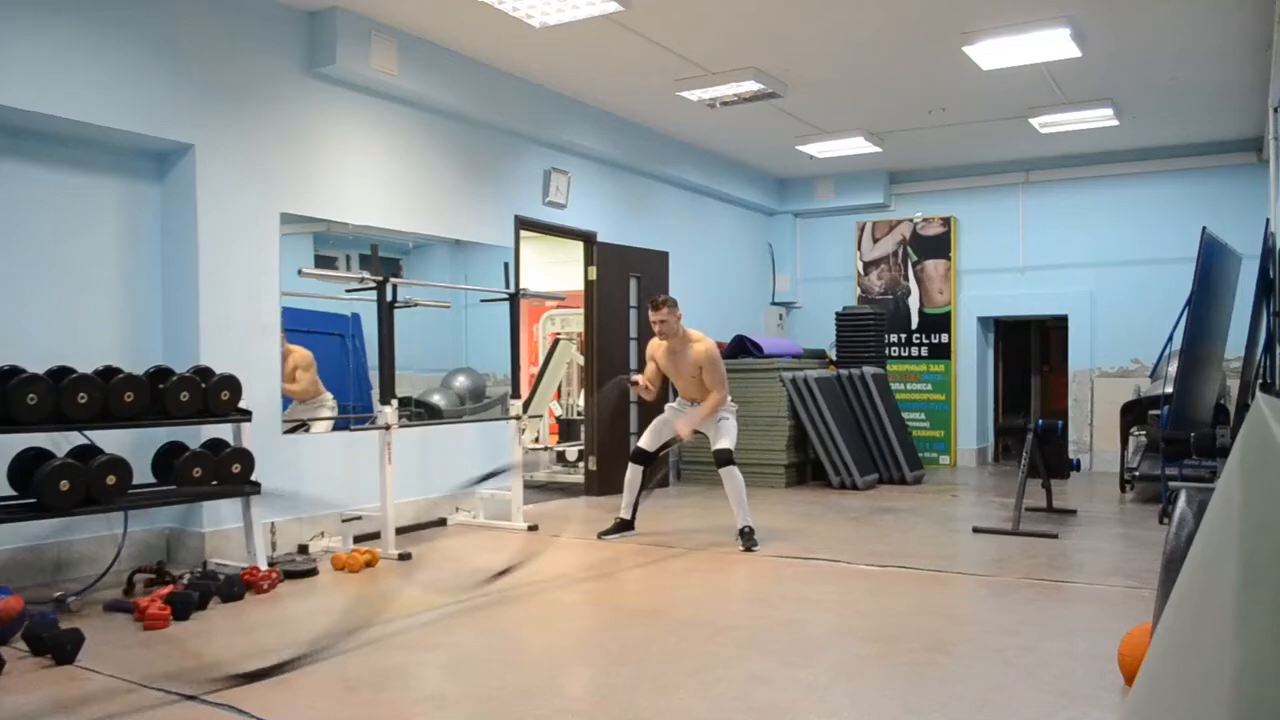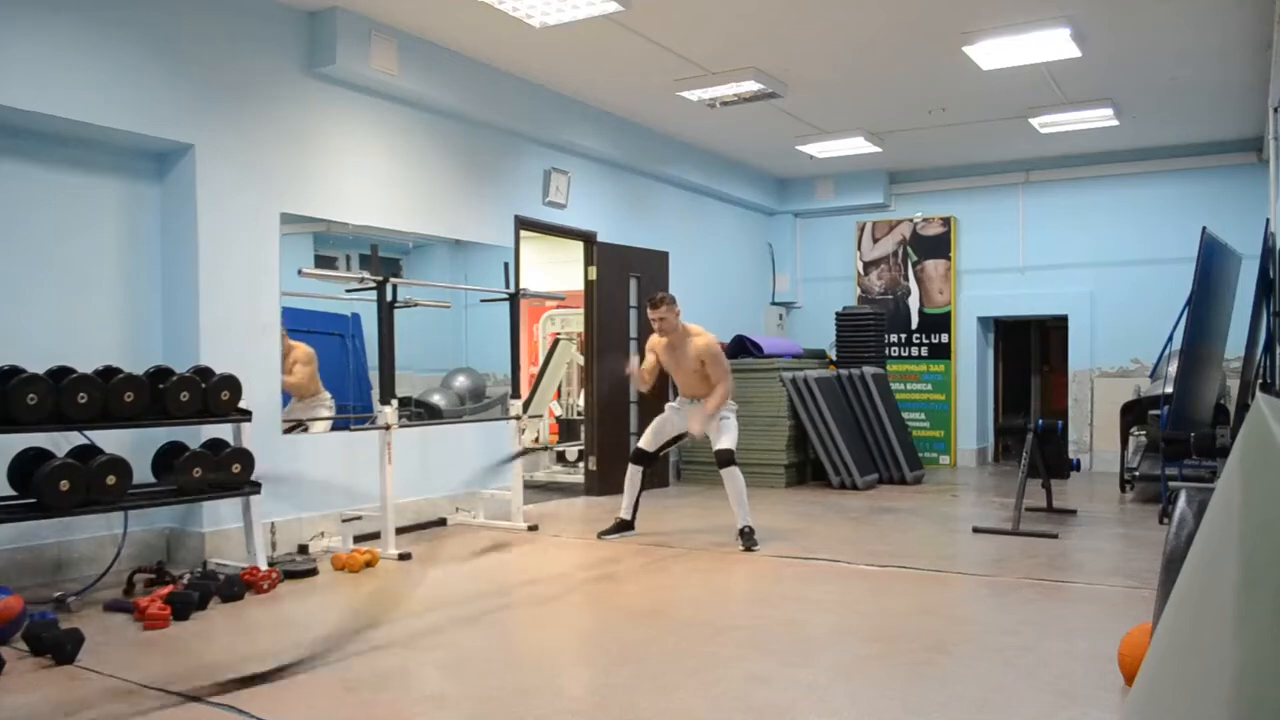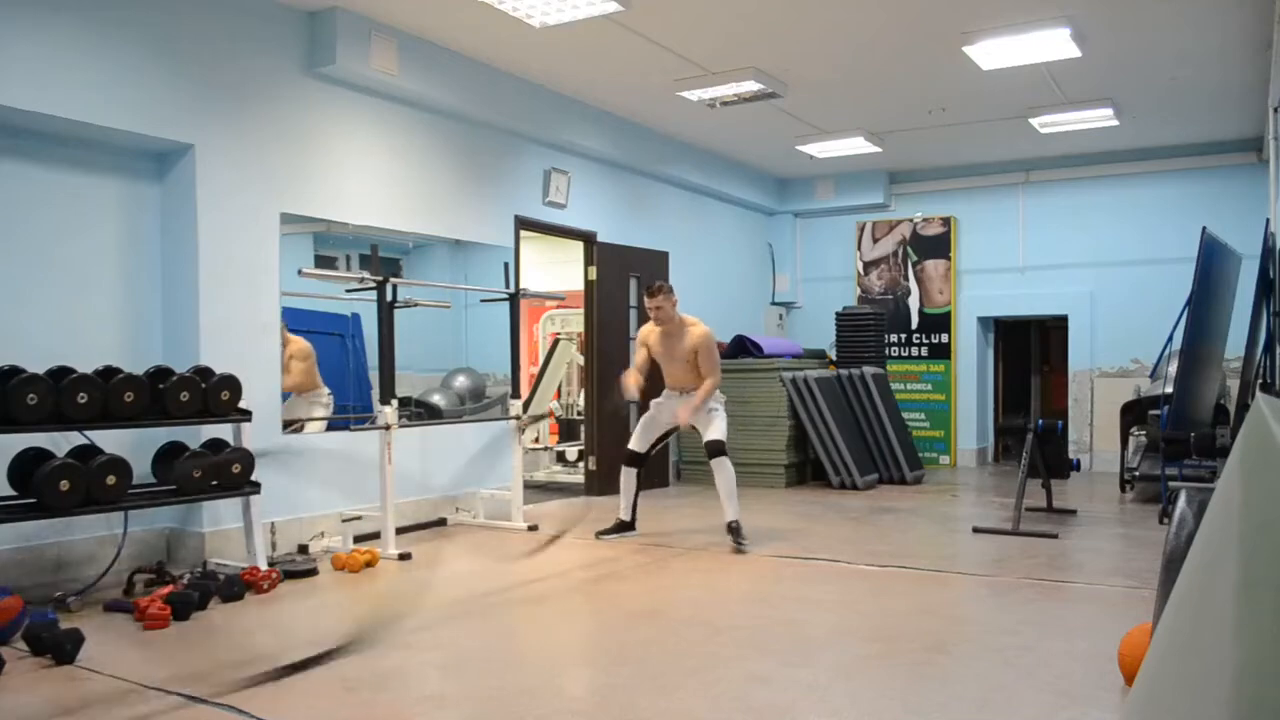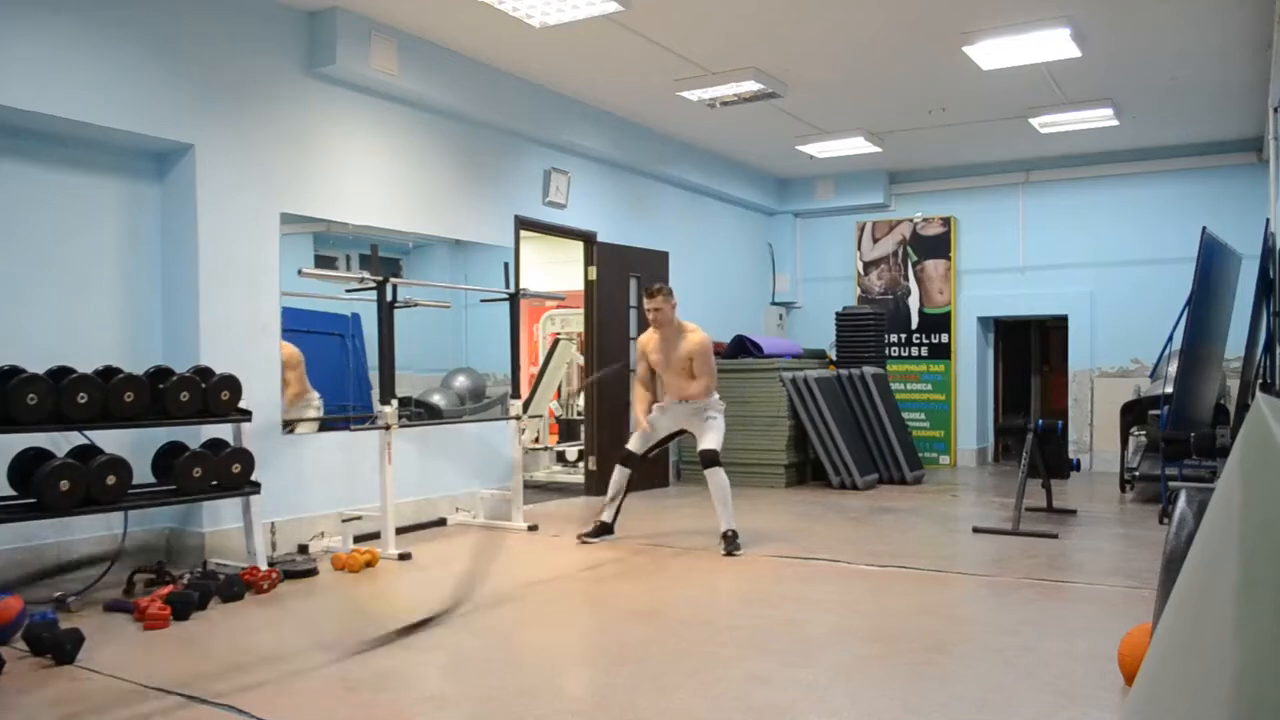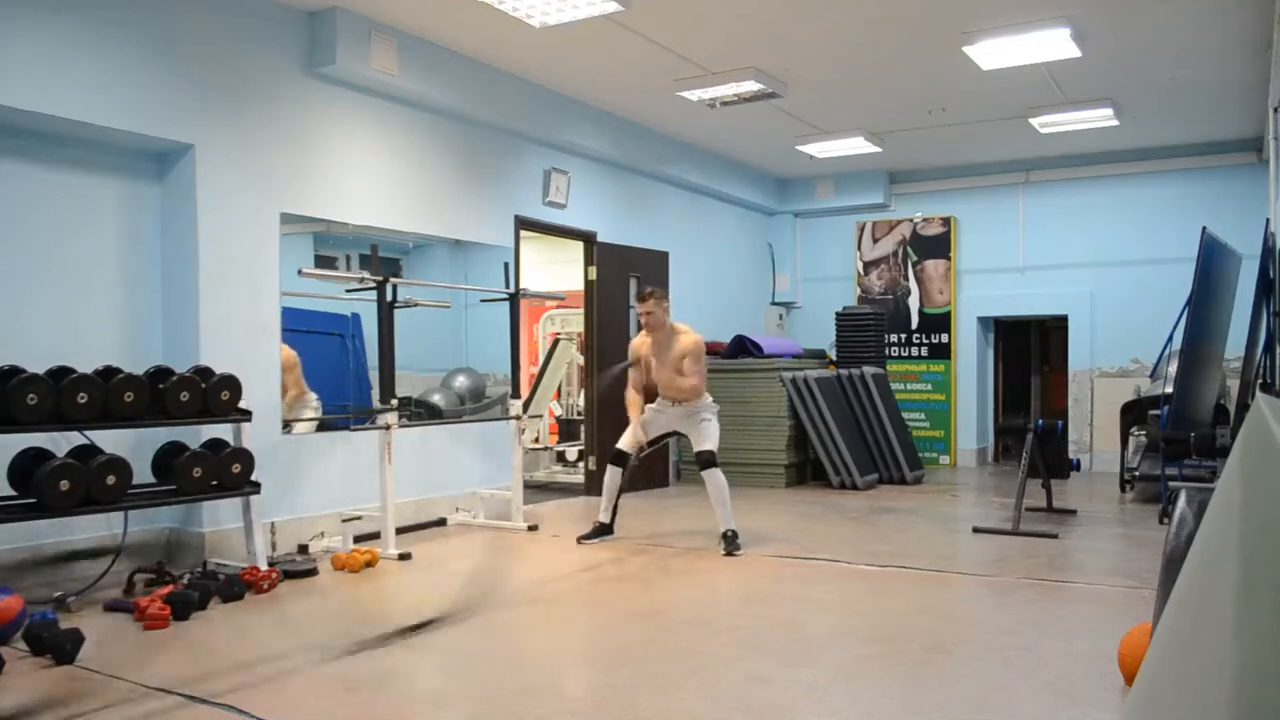
dt=0.3s
person 1, frame 1
left shoulder: (704, 348)
right shoulder: (654, 348)
left elbow: (720, 394)
right elbow: (651, 393)
left wrist: (693, 423)
right wrist: (643, 386)
left hip: (715, 410)
right hip: (682, 407)
left knee: (724, 459)
right knee: (638, 454)
left ankle: (745, 528)
right ankle: (626, 520)
person 1, frame 2
left shoulder: (705, 343)
right shoulder: (655, 344)
left elbow: (725, 385)
right elbow: (645, 385)
left wrist: (703, 418)
right wrist: (637, 373)
left hip: (716, 408)
right hip: (682, 405)
left knee: (725, 459)
right knee: (639, 455)
left ankle: (745, 528)
right ankle: (626, 520)
person 1, frame 3
left shoulder: (700, 333)
right shoulder: (646, 334)
left elbow: (714, 378)
right elbow: (637, 370)
left wrist: (690, 408)
right wrist: (631, 382)
left hip: (705, 401)
right hip: (669, 399)
left knee: (716, 451)
right knee: (631, 456)
left ankle: (733, 525)
right ankle: (626, 521)
person 1, frame 4
left shoulder: (697, 340)
right shoulder: (645, 341)
left elbow: (708, 384)
right elbow: (642, 384)
left wrist: (677, 387)
right wrist: (640, 414)
left hip: (704, 407)
right hip: (669, 406)
left knee: (710, 459)
right knee: (627, 458)
left ankle: (729, 532)
right ankle: (606, 524)
person 1, frame 5
left shoulder: (690, 341)
right shoulder: (639, 344)
left elbow: (697, 388)
right elbow: (635, 389)
left wrist: (664, 377)
right wrist: (636, 429)
left hip: (696, 410)
right hip: (662, 408)
left knee: (706, 460)
right knee: (617, 456)
left ankle: (728, 532)
right ankle: (604, 524)
